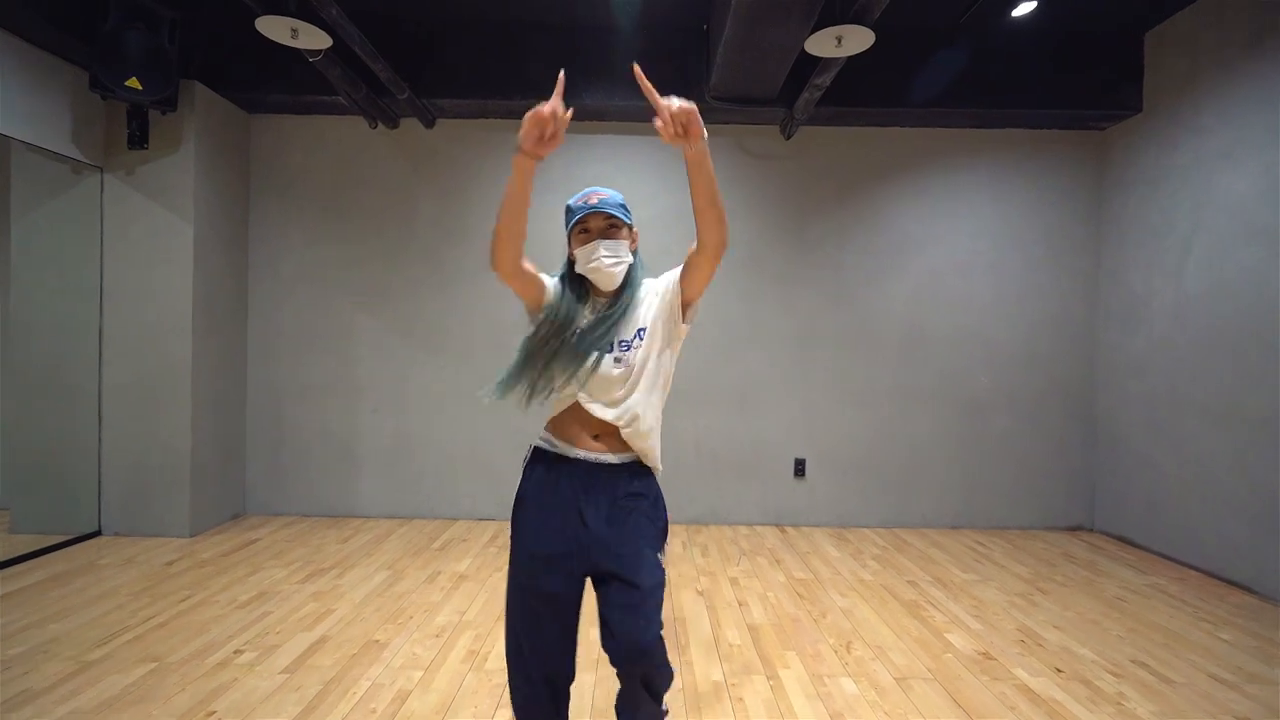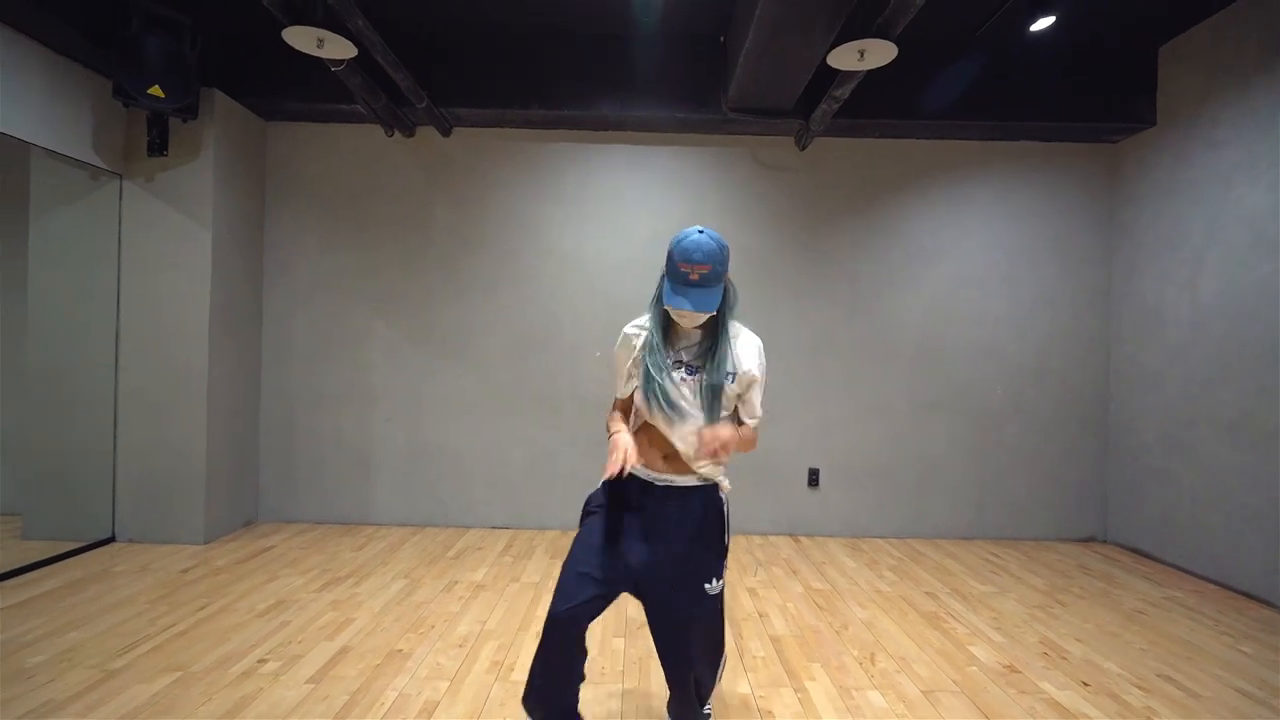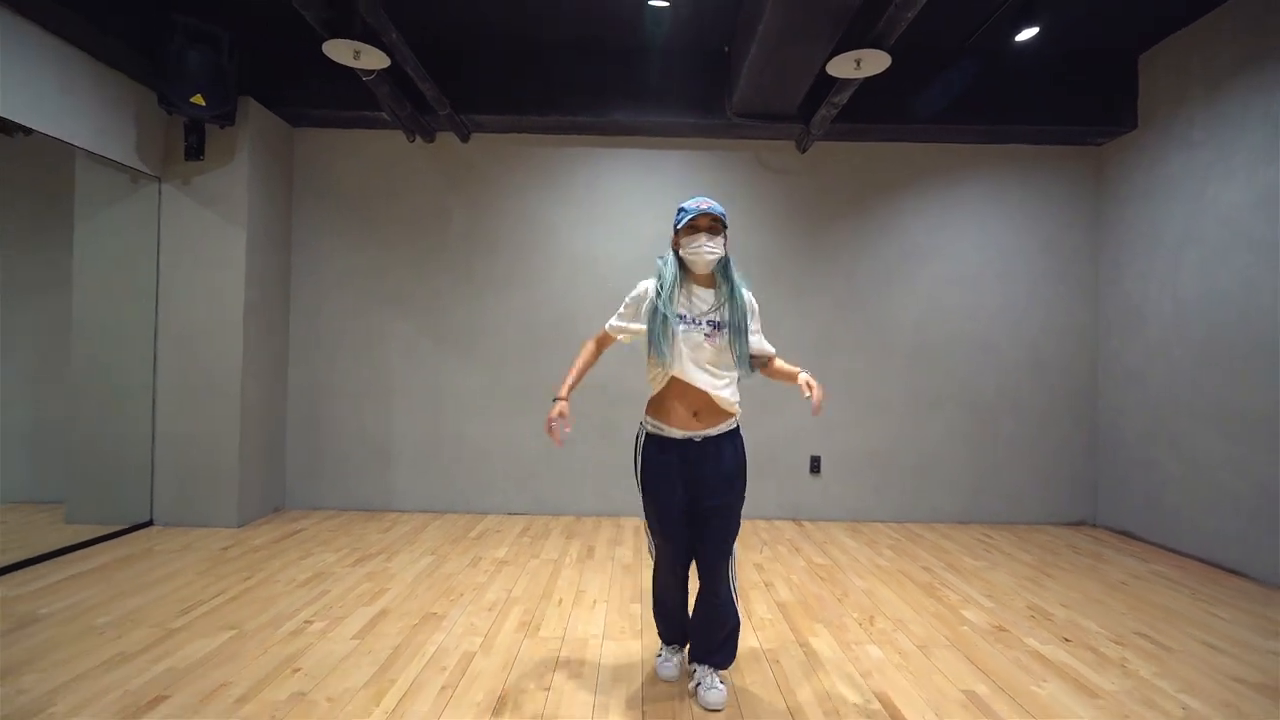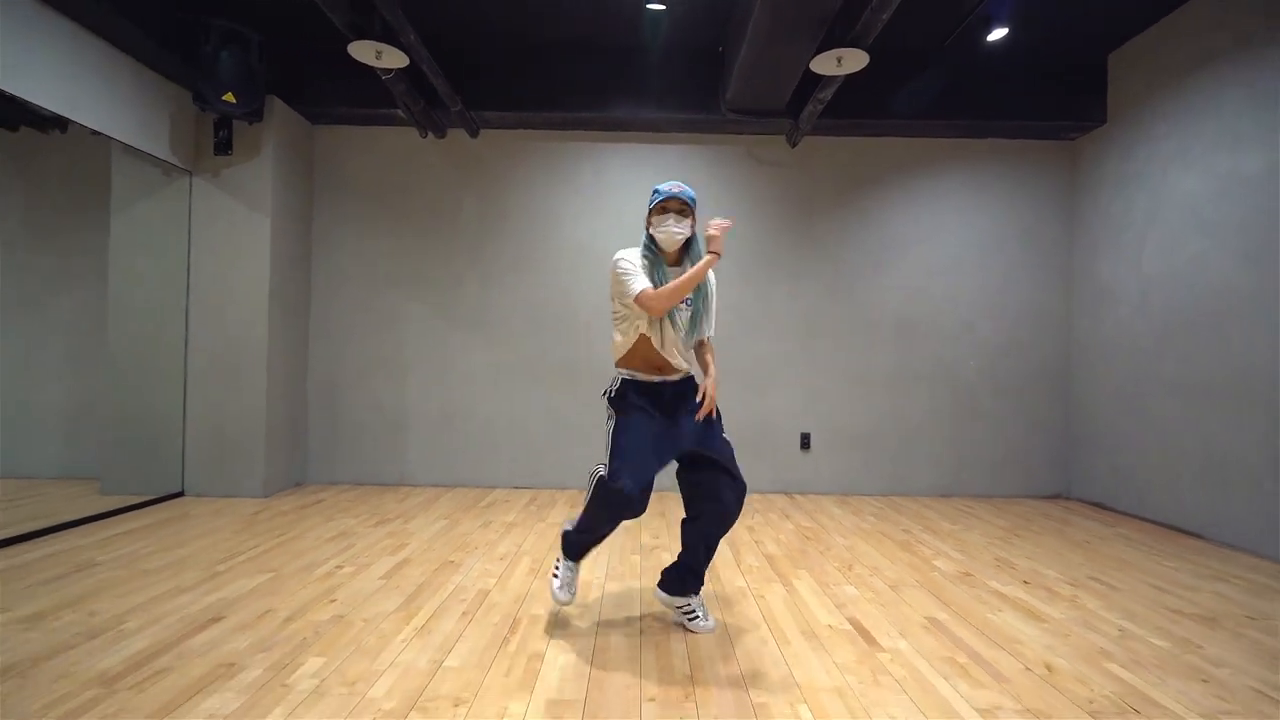
dt=0.4s
person 1, frame 1
left shoulder: (664, 303)
right shoulder: (557, 304)
left elbow: (712, 245)
right elbow: (504, 260)
left hip: (627, 490)
right hip: (553, 479)
left knee: (636, 644)
right knee: (535, 634)
person 1, frame 2
left shoulder: (743, 347)
right shoulder: (639, 335)
left elbow: (748, 434)
right elbow: (619, 411)
left wrist: (728, 438)
right wrist: (621, 442)
left hip: (693, 507)
right hip: (626, 494)
left knee: (692, 640)
right knee: (568, 614)
person 1, frame 3
left shoulder: (741, 301)
right shoulder: (651, 294)
left elbow: (760, 358)
right elbow: (602, 340)
left wrist: (798, 374)
right wrist: (564, 393)
left hip: (721, 448)
right hip: (663, 447)
left knee: (716, 560)
right knee: (671, 558)
left ankle: (707, 661)
right ankle: (672, 641)
person 1, frame 4
left shoulder: (698, 276)
right shoulder: (629, 261)
right elbow: (656, 307)
left wrist: (711, 376)
right wrist: (711, 258)
left hip: (686, 395)
right hip: (637, 396)
left knee: (723, 493)
right knee: (623, 490)
left ankle: (681, 589)
right ankle: (571, 554)
